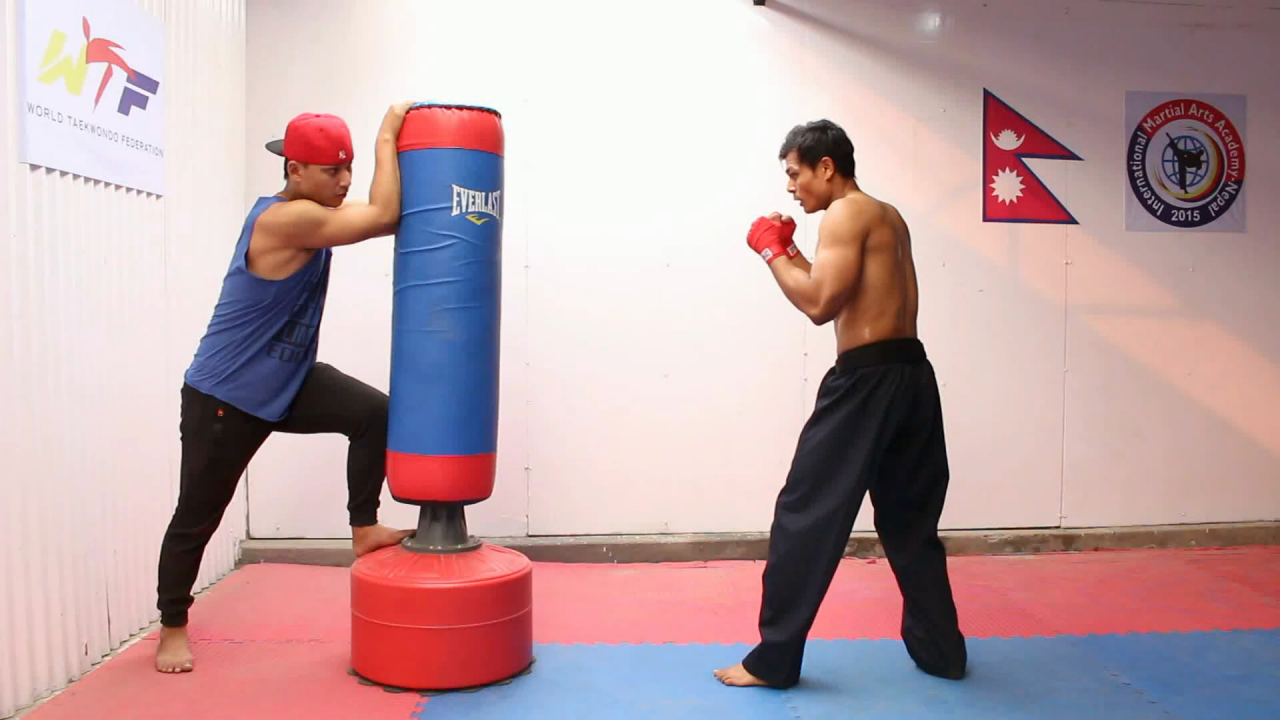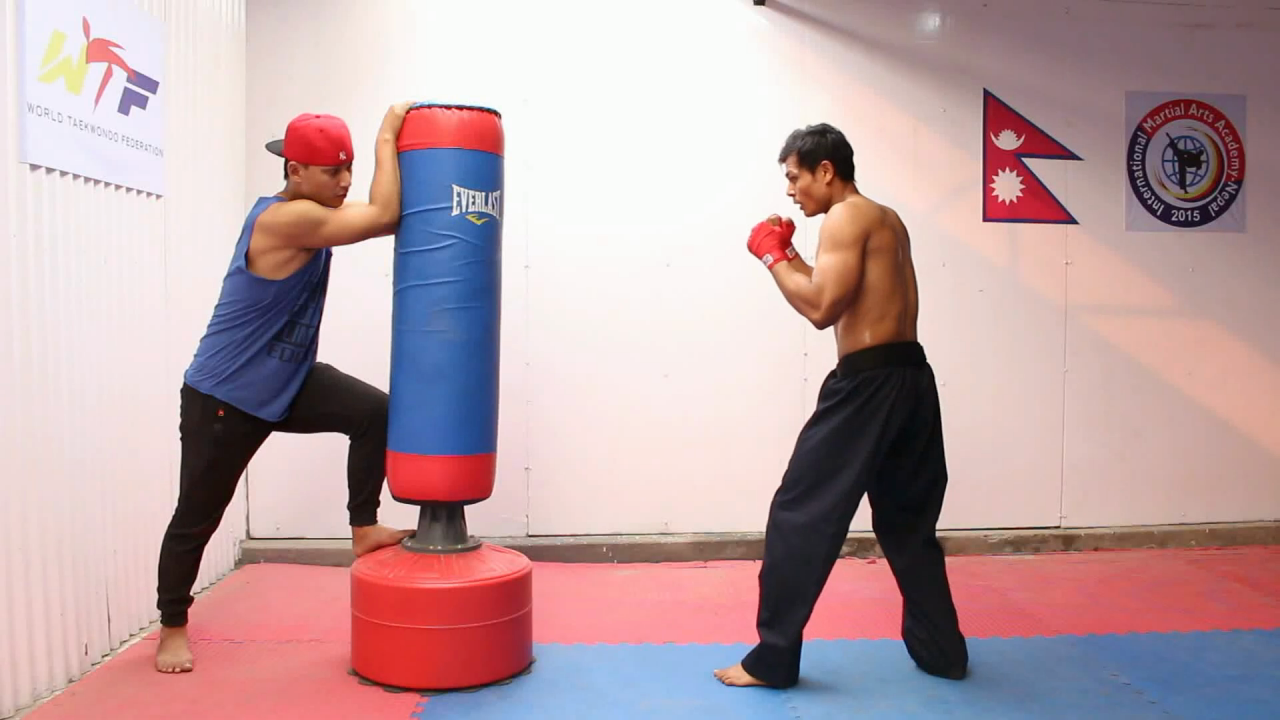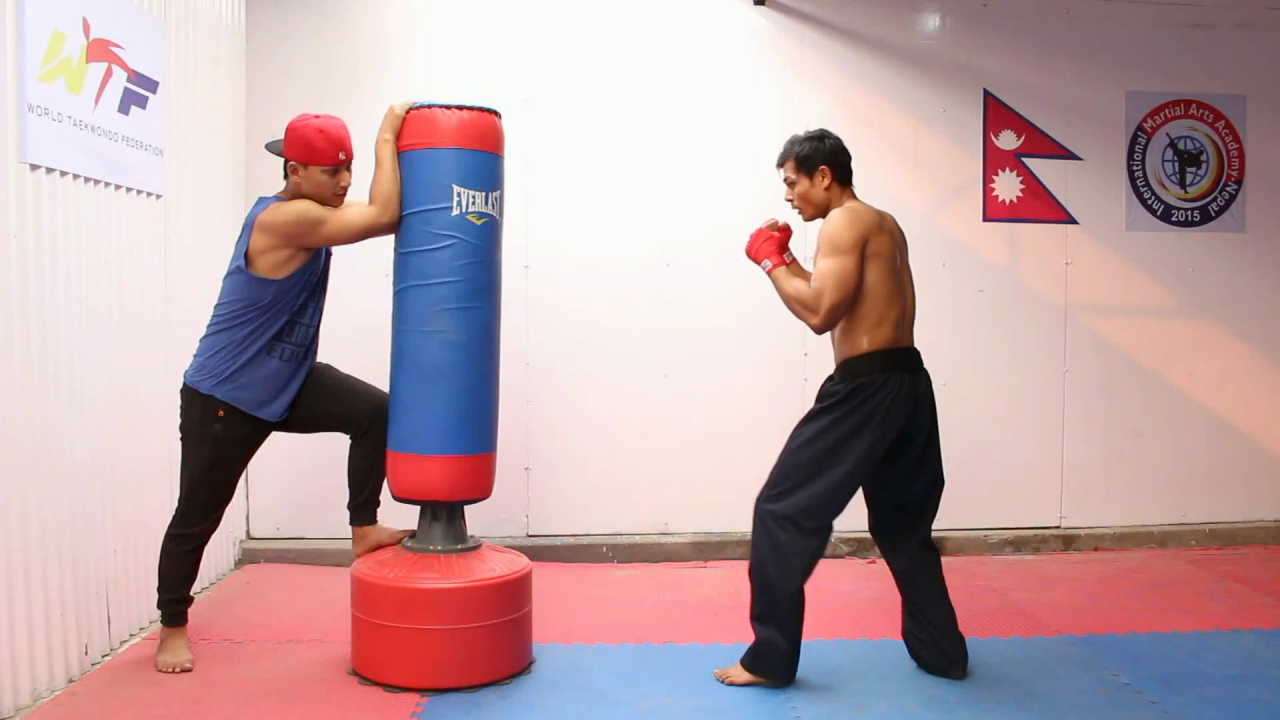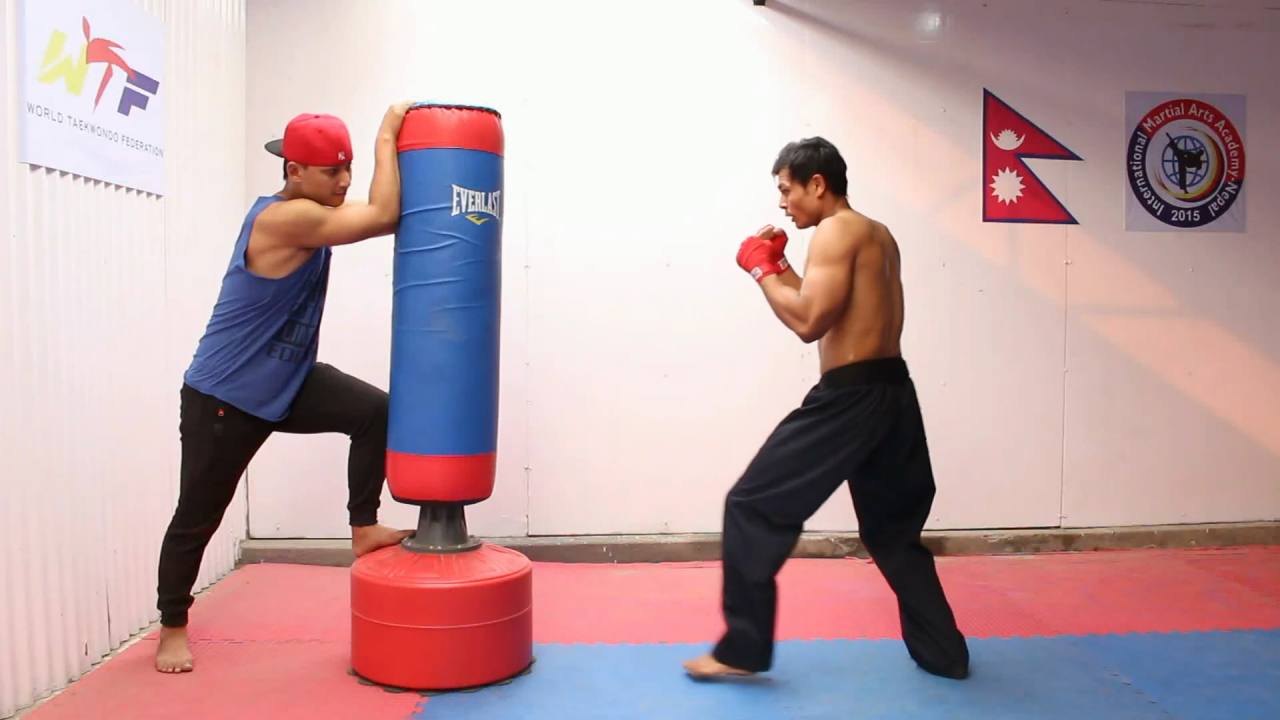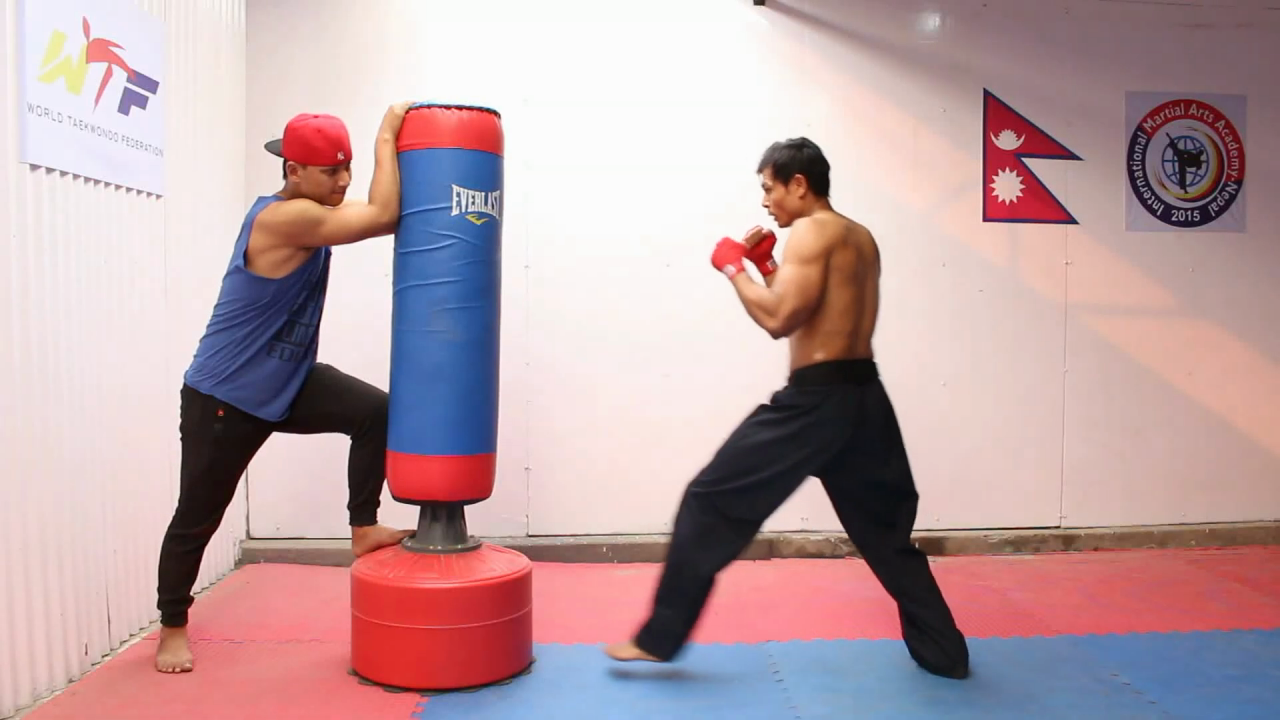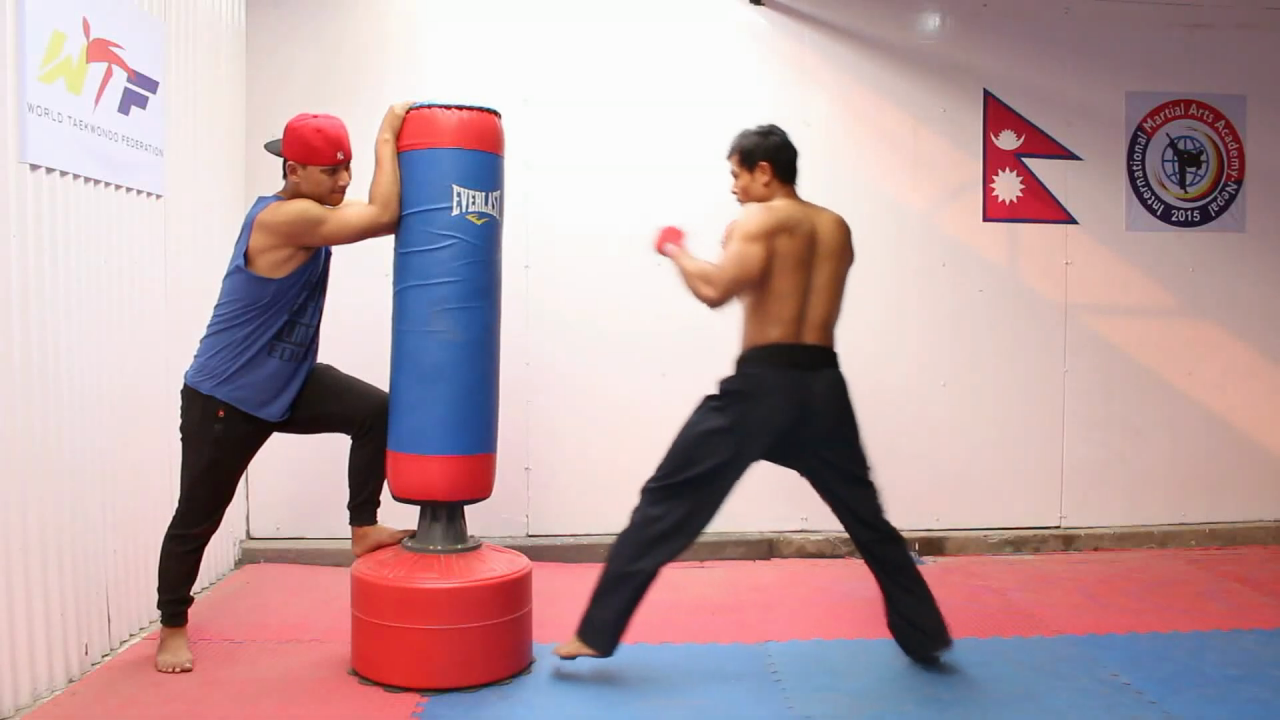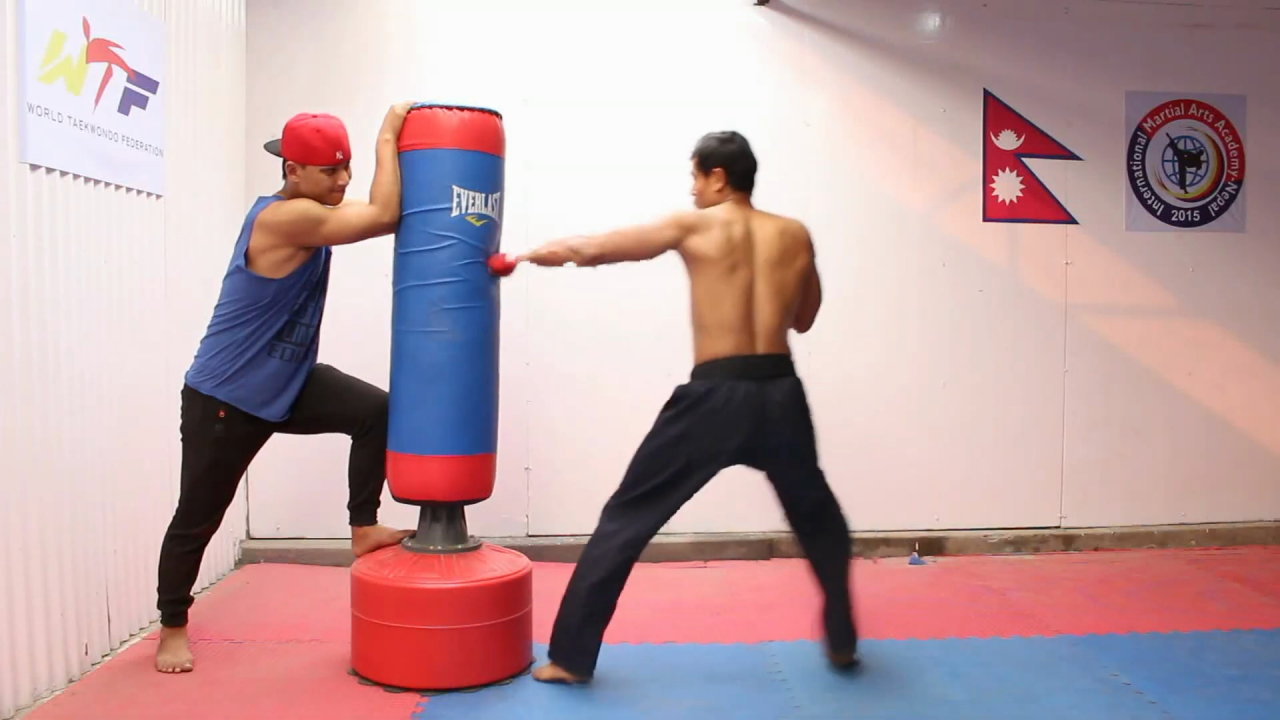
dt=0.4s
person 1, frame 1
left shoulder: (314, 213)
right shoulder: (284, 219)
left elbow: (386, 217)
right elbow: (381, 216)
right wrist: (388, 135)
left hip: (288, 382)
right hip: (223, 396)
left knee: (375, 413)
right knee: (198, 516)
left ankle: (363, 529)
right ankle: (173, 627)
person 1, frame 2
left shoulder: (314, 213)
right shoulder: (284, 219)
left elbow: (386, 217)
right elbow: (381, 216)
right wrist: (388, 135)
left hip: (288, 381)
right hip: (223, 396)
left knee: (376, 412)
right knee: (198, 516)
left ankle: (363, 529)
right ankle: (172, 627)
person 1, frame 3
left shoulder: (313, 211)
right shoulder: (283, 219)
left elbow: (383, 215)
right elbow: (381, 217)
right wrist: (388, 135)
left hip: (288, 382)
right hip: (223, 395)
left knee: (375, 412)
right knee: (198, 516)
left ankle: (363, 529)
right ankle: (172, 627)
person 1, frame 4
left shoulder: (313, 212)
right shoulder: (283, 219)
left elbow: (384, 216)
right elbow: (381, 216)
right wrist: (387, 135)
left hip: (288, 382)
right hip: (223, 396)
left knee: (377, 411)
right knee: (198, 517)
left ankle: (363, 529)
right ankle: (172, 628)
person 1, frame 5
left shoulder: (314, 211)
right shoulder: (282, 218)
left elbow: (383, 215)
right elbow: (381, 216)
right wrist: (388, 135)
left hip: (288, 382)
right hip: (224, 395)
left knee: (376, 412)
right knee: (199, 517)
left ankle: (363, 529)
right ankle: (173, 628)
person 1, frame 6
left shoulder: (314, 212)
right shoulder: (282, 218)
left elbow: (384, 216)
right elbow: (380, 216)
right wrist: (387, 136)
left hip: (288, 383)
right hip: (223, 396)
left knee: (376, 411)
right knee: (198, 518)
left ankle: (363, 529)
right ankle: (172, 628)
person 1, frame 7
left shoulder: (313, 211)
right shoulder: (282, 218)
left elbow: (383, 215)
right elbow: (382, 217)
right wrist: (389, 136)
left hip: (288, 383)
right hip: (224, 396)
left knee: (376, 412)
right knee: (198, 517)
left ankle: (363, 529)
right ankle: (172, 628)
person 2, frame 1
left shoulder: (845, 213)
right shoulder: (888, 216)
left elbow: (820, 304)
left wrist: (772, 252)
right wrist: (791, 251)
left hip: (868, 380)
right hip: (909, 377)
left knee: (805, 513)
right knee: (909, 519)
left ankle: (774, 659)
right ankle: (941, 650)
person 2, frame 2
left shoulder: (846, 217)
right shoulder: (887, 219)
left elbow: (821, 309)
left wrist: (772, 257)
right wrist: (790, 254)
left hip: (870, 383)
right hip: (909, 380)
left knee: (800, 514)
right knee: (908, 522)
left ankle: (773, 659)
right ankle: (941, 650)
person 2, frame 3
left shoulder: (844, 222)
right shoulder: (885, 225)
left elbow: (820, 313)
left wrist: (769, 262)
right wrist: (786, 259)
left hip: (867, 388)
right hip: (906, 385)
left knee: (783, 511)
right knee: (905, 525)
left ankle: (770, 657)
right ankle: (942, 650)
person 2, frame 4
left shoulder: (835, 232)
right shoulder: (879, 235)
left elbow: (809, 323)
left wrist: (760, 270)
right wrist: (781, 266)
left hip: (851, 399)
right hip: (892, 395)
left knee: (752, 507)
right knee: (895, 531)
left ankle: (742, 647)
right ankle: (943, 651)
person 2, frame 5
left shoulder: (811, 232)
right shoulder: (861, 238)
left elbow: (779, 320)
left wrist: (733, 268)
right wrist: (766, 265)
left hip: (816, 400)
right hip: (864, 398)
left knee: (710, 503)
right knee: (887, 530)
left ankle: (660, 637)
right ankle: (943, 651)
person 2, frame 6
left shoulder: (761, 220)
right shoulder: (836, 228)
left elbow: (714, 290)
left wrist: (674, 249)
left hip: (762, 384)
right hip: (821, 384)
left knee: (667, 502)
right knee: (864, 511)
left ankle: (597, 633)
right ankle: (922, 634)
person 2, frame 7
left shoulder: (691, 225)
right shoulder: (795, 234)
left elbow: (596, 249)
left wrist: (524, 254)
left hip: (715, 395)
right hip: (779, 391)
left knee: (626, 517)
right knee: (816, 515)
left ankle: (570, 656)
right ankle: (841, 639)
